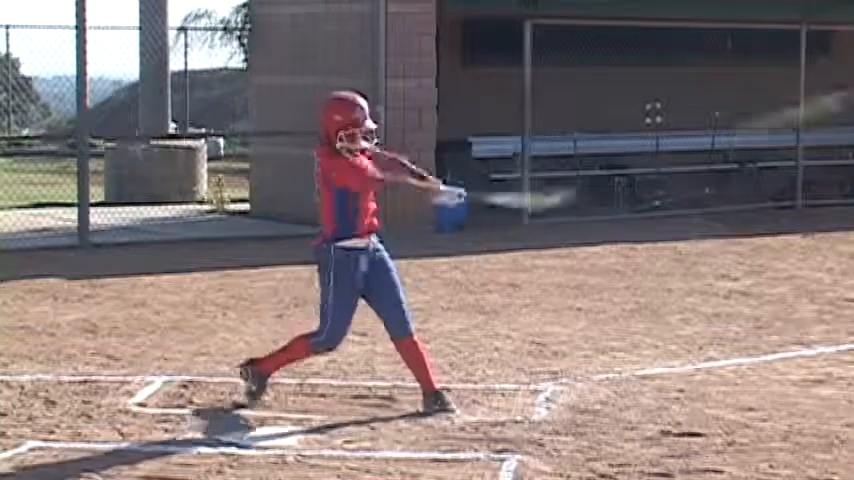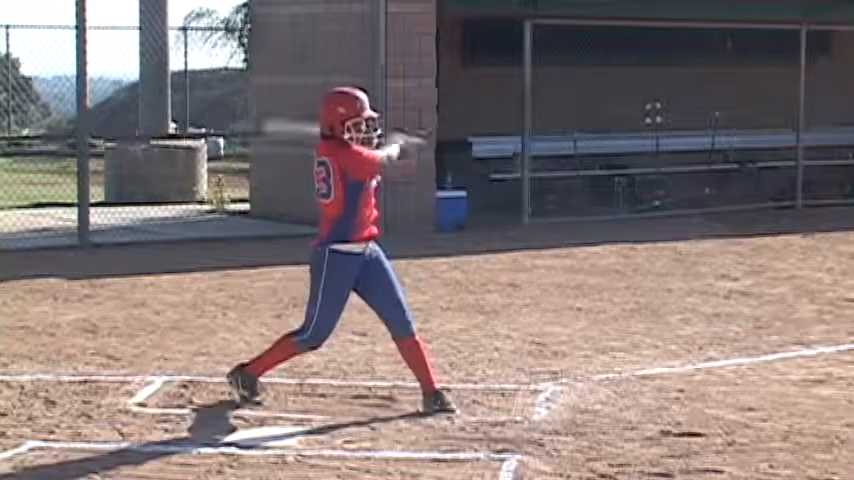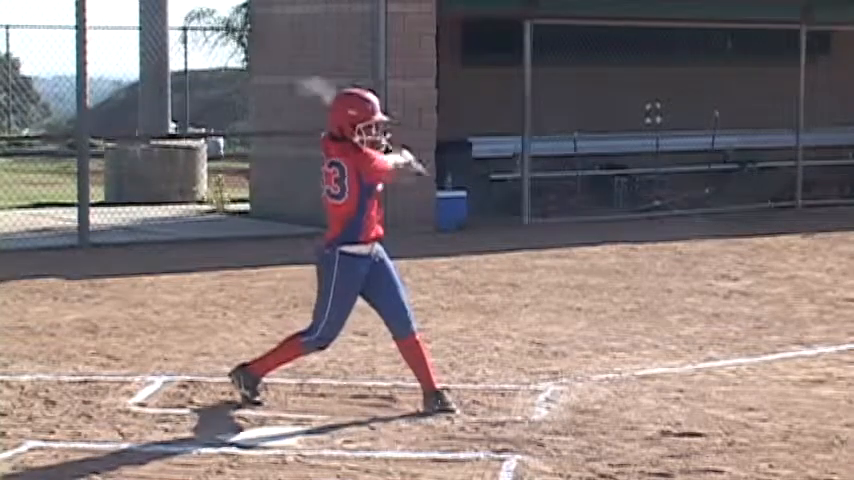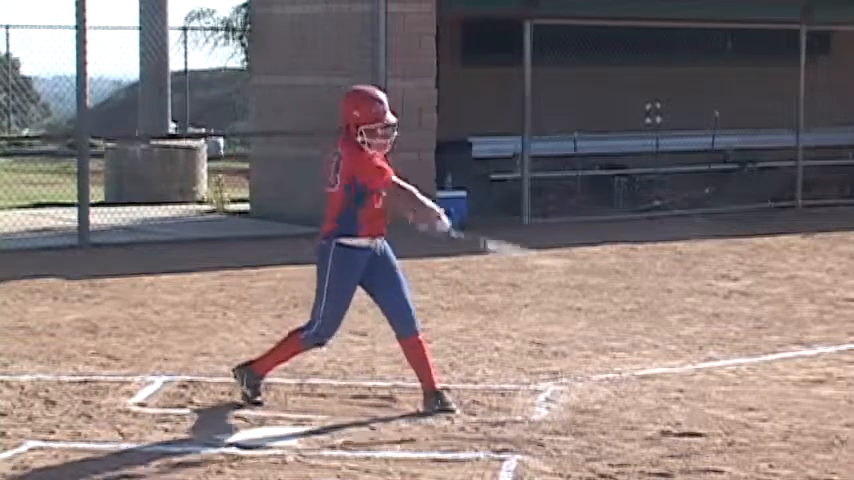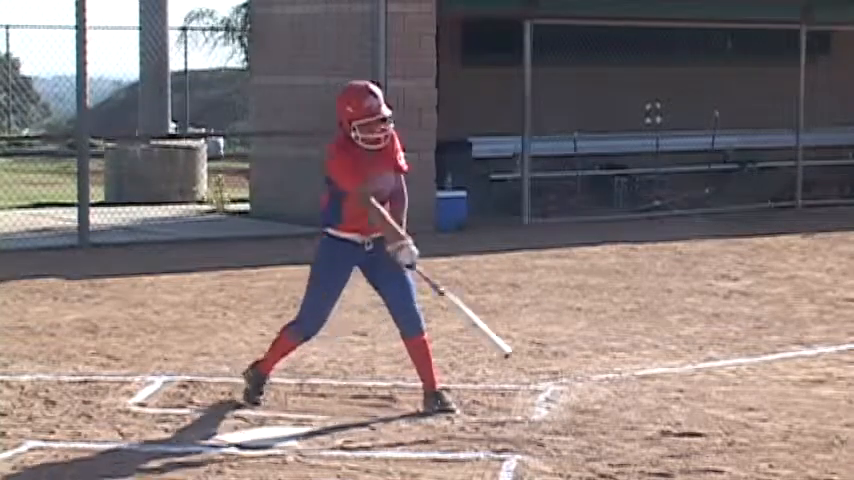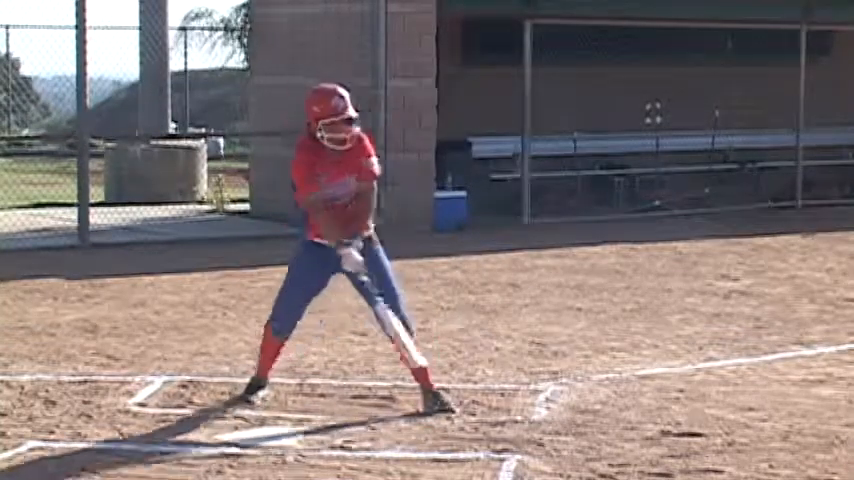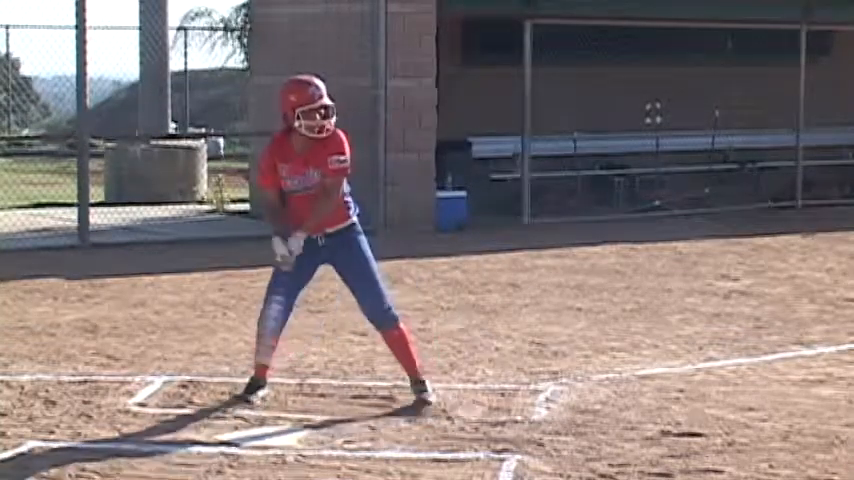
dt=0.2s
person 1, frame 1
left shoulder: (348, 150)
right shoulder: (336, 162)
left elbow: (384, 160)
right elbow: (383, 178)
left wrist: (426, 178)
right wrist: (427, 186)
left hip: (368, 248)
right hip: (341, 254)
left knee: (400, 321)
right knee: (330, 336)
left ankle: (431, 392)
right ankle: (259, 369)
person 1, frame 2
left shoulder: (328, 146)
right shoulder: (350, 157)
right elbow: (386, 155)
right wrist: (396, 146)
left hip: (365, 251)
right hip: (336, 256)
left knee: (401, 322)
right knee: (313, 334)
left ankle: (432, 392)
right ankle: (247, 374)
person 1, frame 3
left shoulder: (334, 146)
right shoulder: (359, 158)
right elbow: (393, 165)
left wrist: (397, 157)
right wrist: (405, 157)
left hip: (369, 252)
right hip: (344, 257)
left knee: (403, 322)
right knee: (320, 335)
left ankle: (432, 392)
right ankle: (249, 373)
person 1, frame 4
left shoulder: (358, 145)
right shoulder: (357, 154)
left elbow: (393, 188)
right elbow: (398, 191)
left wrist: (420, 211)
right wrist: (433, 212)
left hip: (375, 246)
right hip: (343, 249)
left knee: (405, 317)
right knee: (320, 330)
left ankle: (432, 392)
right ankle: (253, 372)
person 1, frame 5
left shoulder: (389, 139)
right shoulder: (341, 152)
left elbow: (398, 191)
right elbow: (367, 204)
left wrist: (399, 237)
right wrist: (401, 240)
left hip: (379, 242)
right hip: (338, 242)
left knee: (410, 314)
right knee: (310, 319)
left ankle: (432, 391)
right ankle: (259, 373)
person 1, frame 6
left shoulder: (361, 145)
right shoulder: (304, 156)
left elbow: (367, 198)
right elbow: (318, 211)
left wrist: (354, 242)
right wrist: (341, 247)
left hip: (360, 241)
right hip: (319, 245)
left knee: (394, 314)
right knee: (283, 314)
left ankle: (429, 390)
right ankle: (260, 378)
person 1, frame 7
left shoulder: (335, 140)
right shoulder: (275, 150)
left elbow: (333, 195)
right elbow: (272, 201)
left wrist: (301, 232)
right wrist: (280, 236)
left hip: (343, 234)
right hip: (299, 238)
left knee: (378, 306)
right knee: (273, 306)
left ankle: (417, 379)
right ankle: (259, 378)
